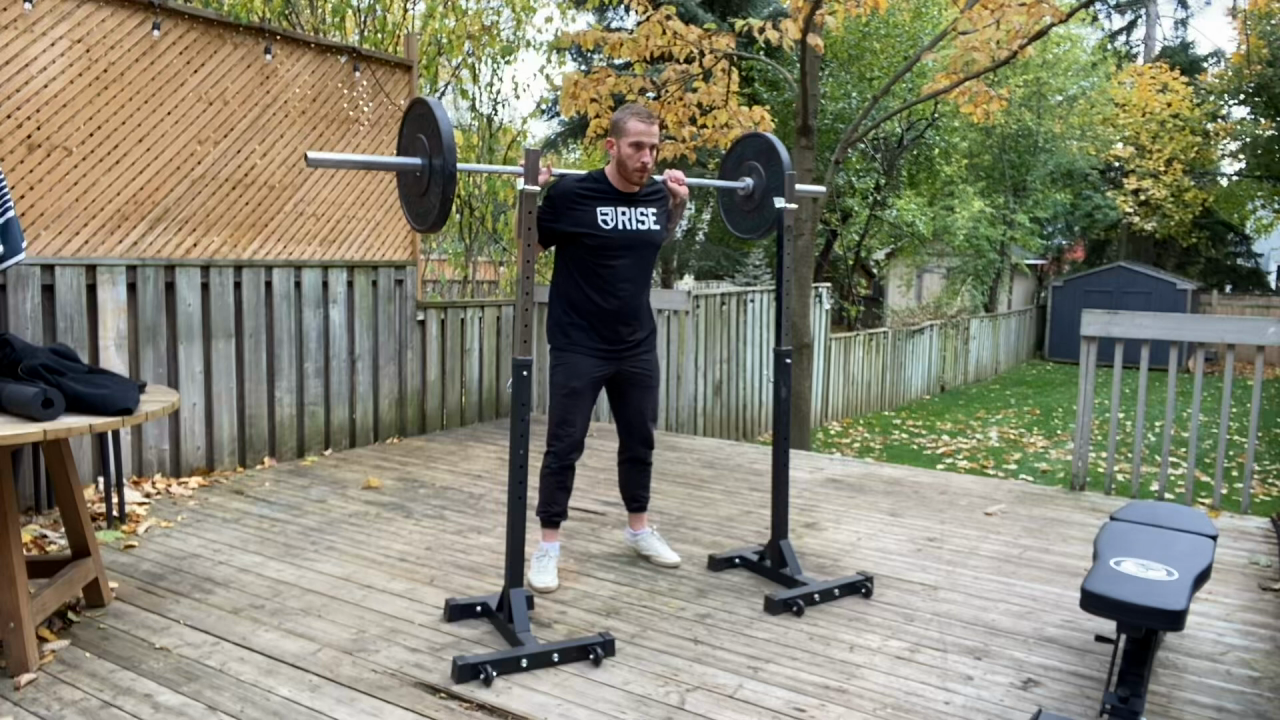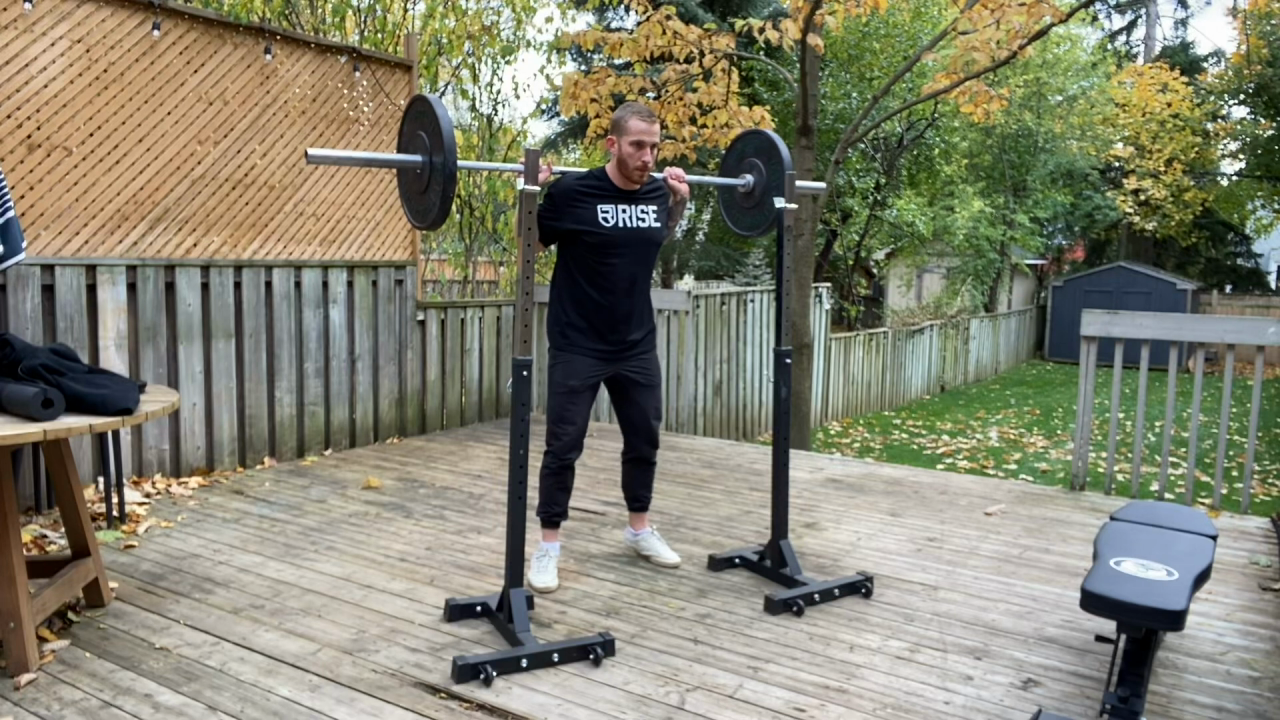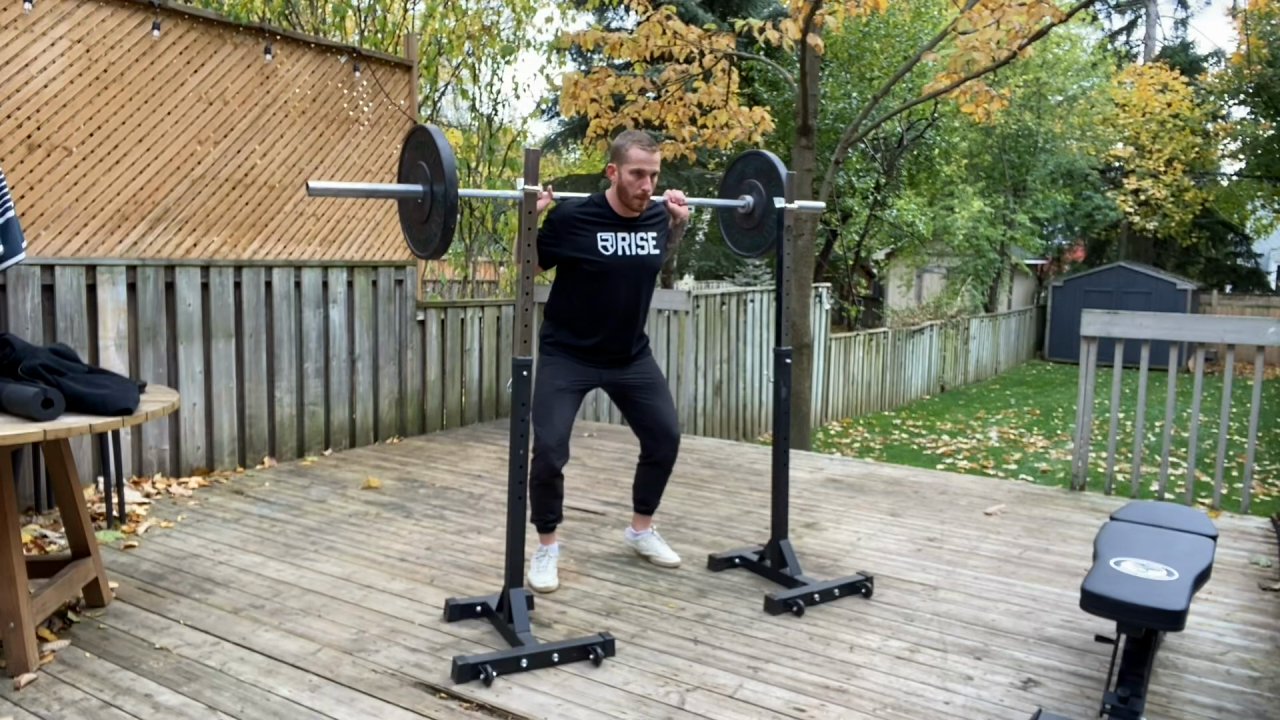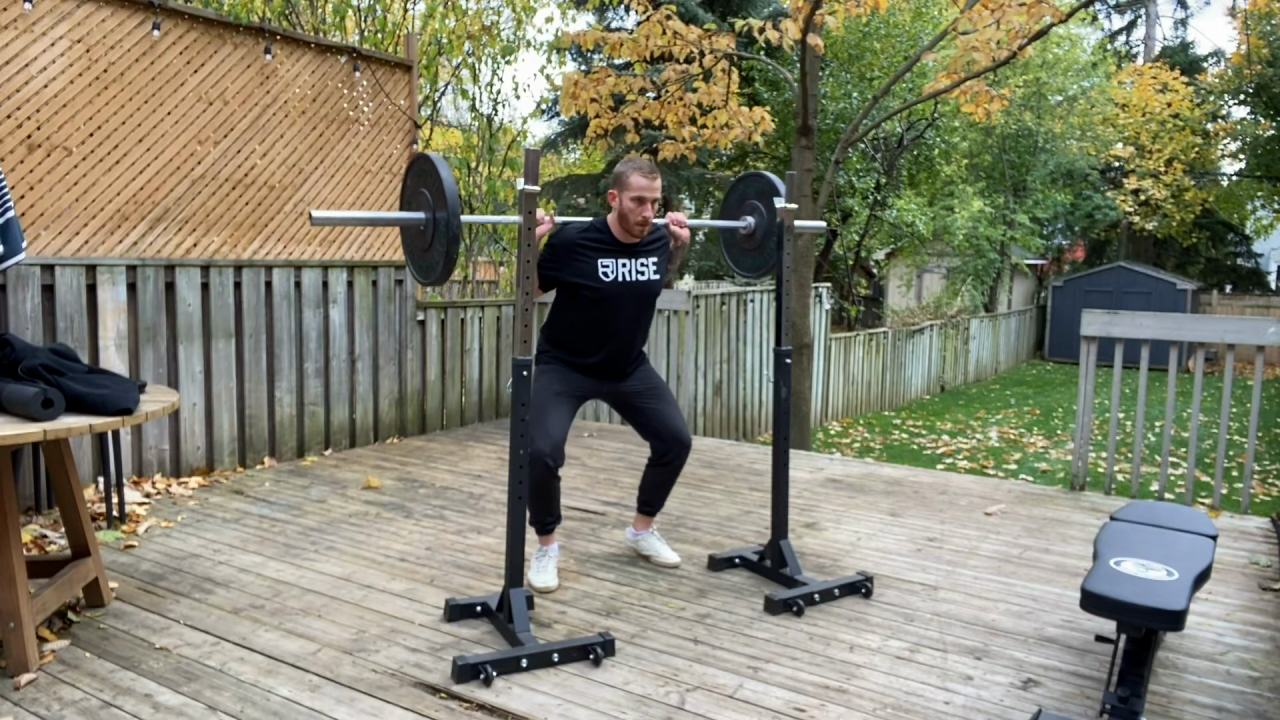
dt=0.4s
person 1, frame 1
left shoulder: (657, 197)
right shoulder: (572, 194)
left wrist: (678, 203)
left hip: (637, 344)
right hip: (579, 345)
left knee: (640, 441)
right knee: (565, 446)
left ankle: (639, 529)
right ankle: (547, 546)
person 1, frame 2
left shoulder: (657, 194)
right shoulder: (573, 192)
left wrist: (679, 200)
left hip: (637, 344)
right hip: (578, 345)
left knee: (644, 441)
right knee: (563, 446)
left ankle: (640, 530)
right ankle: (547, 547)
person 1, frame 3
left shoulder: (657, 218)
right shoulder: (572, 217)
left wrist: (678, 223)
left hip: (631, 353)
right hip: (569, 353)
left knee: (665, 438)
right knee: (550, 451)
left ankle: (641, 530)
right ankle: (546, 547)
person 1, frame 4
left shoulder: (658, 240)
right shoulder: (573, 242)
left wrist: (680, 244)
right wrist: (530, 242)
left hip: (628, 366)
right hip: (565, 365)
left knee: (676, 440)
right knee: (544, 451)
left ankle: (642, 530)
right ankle: (546, 547)
